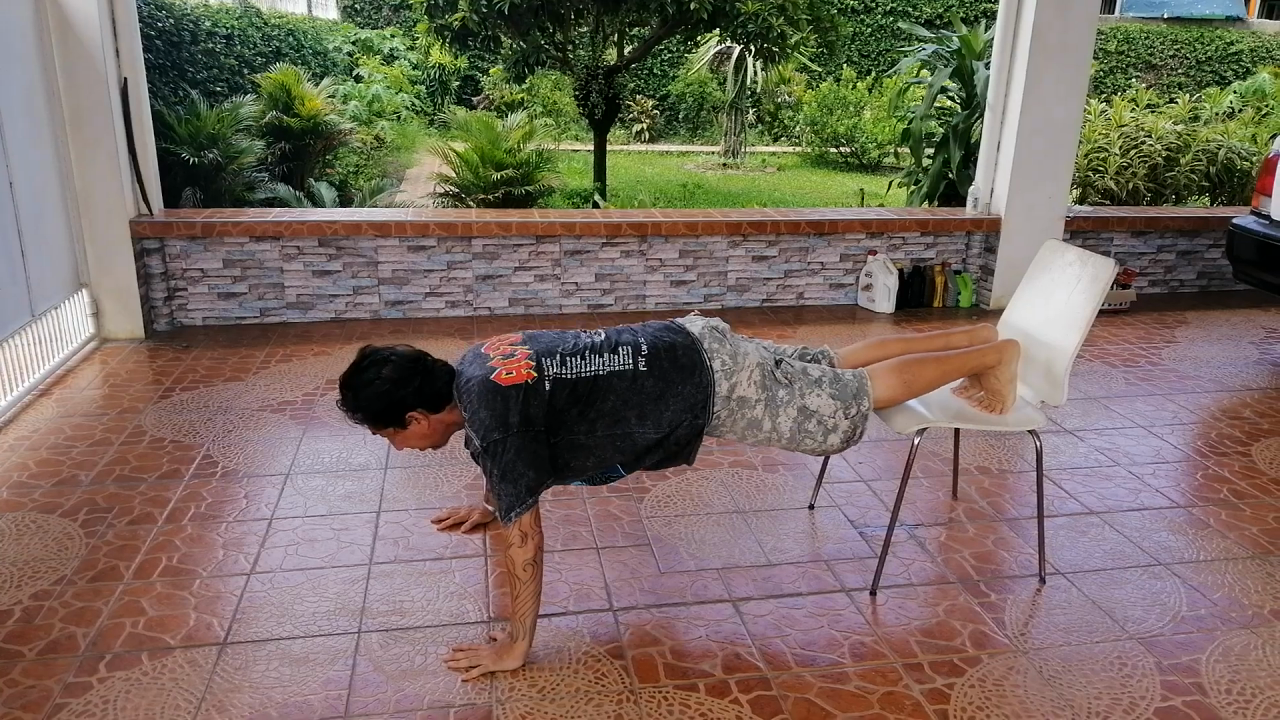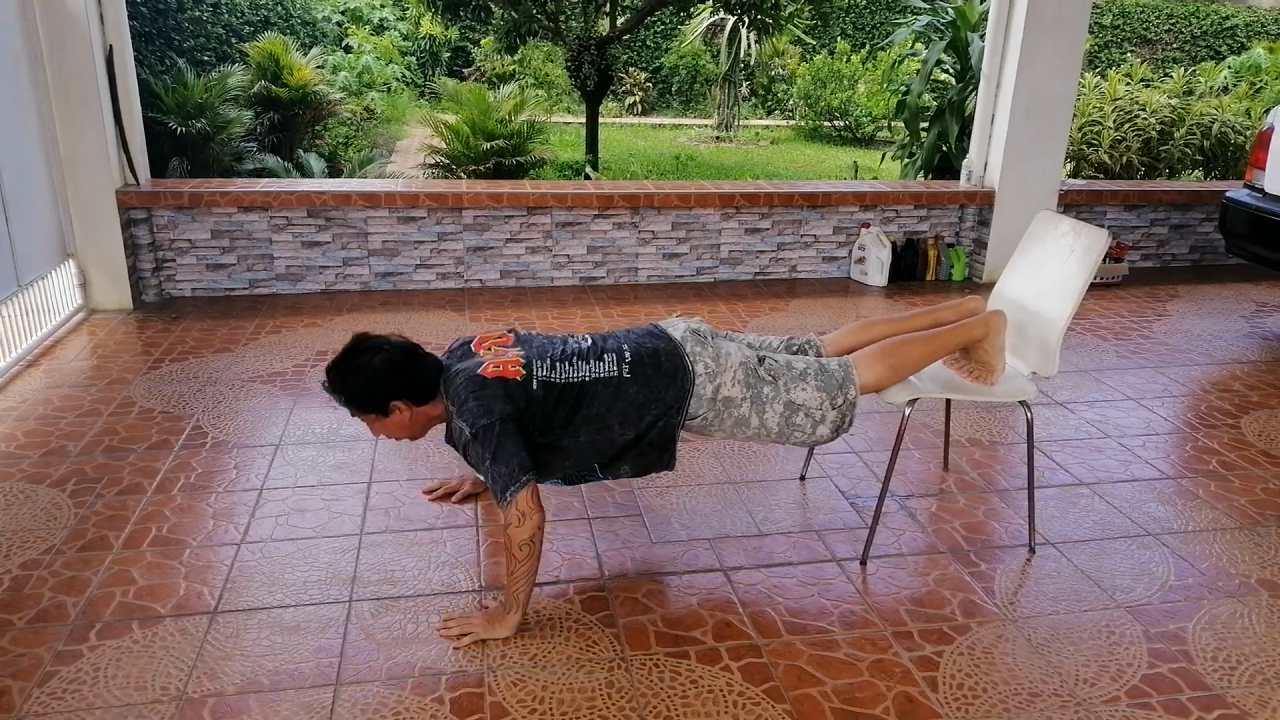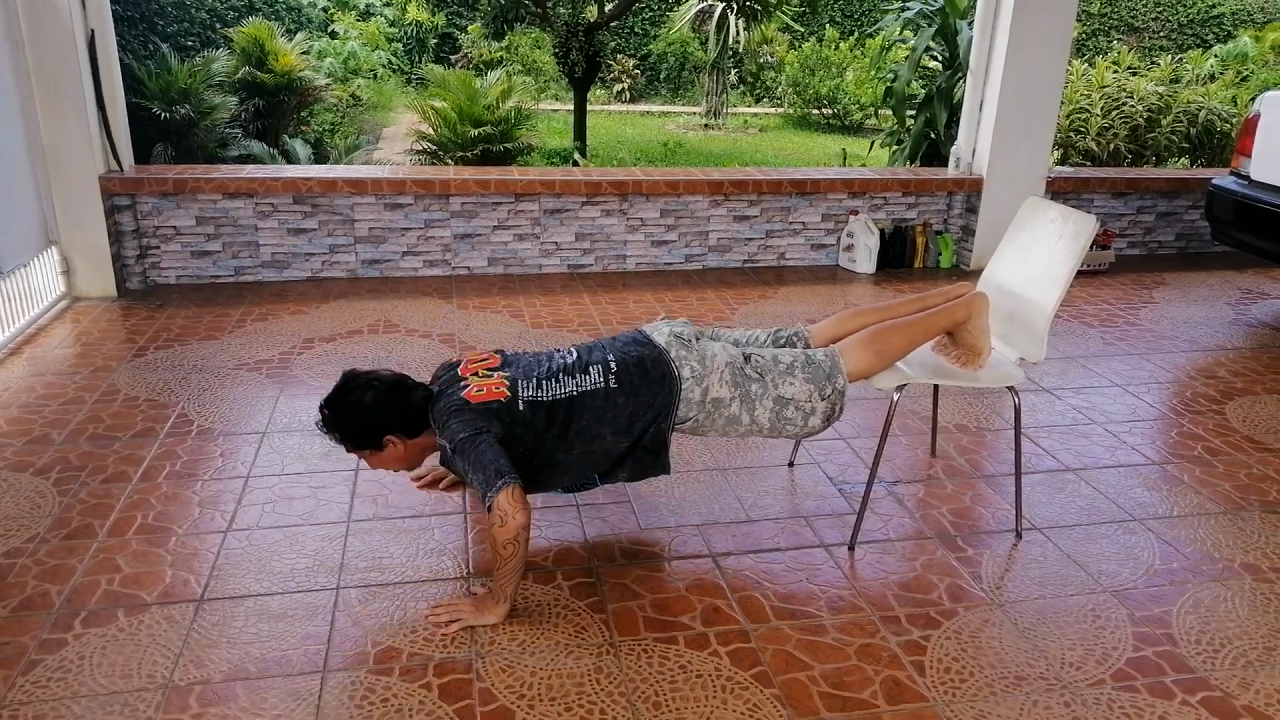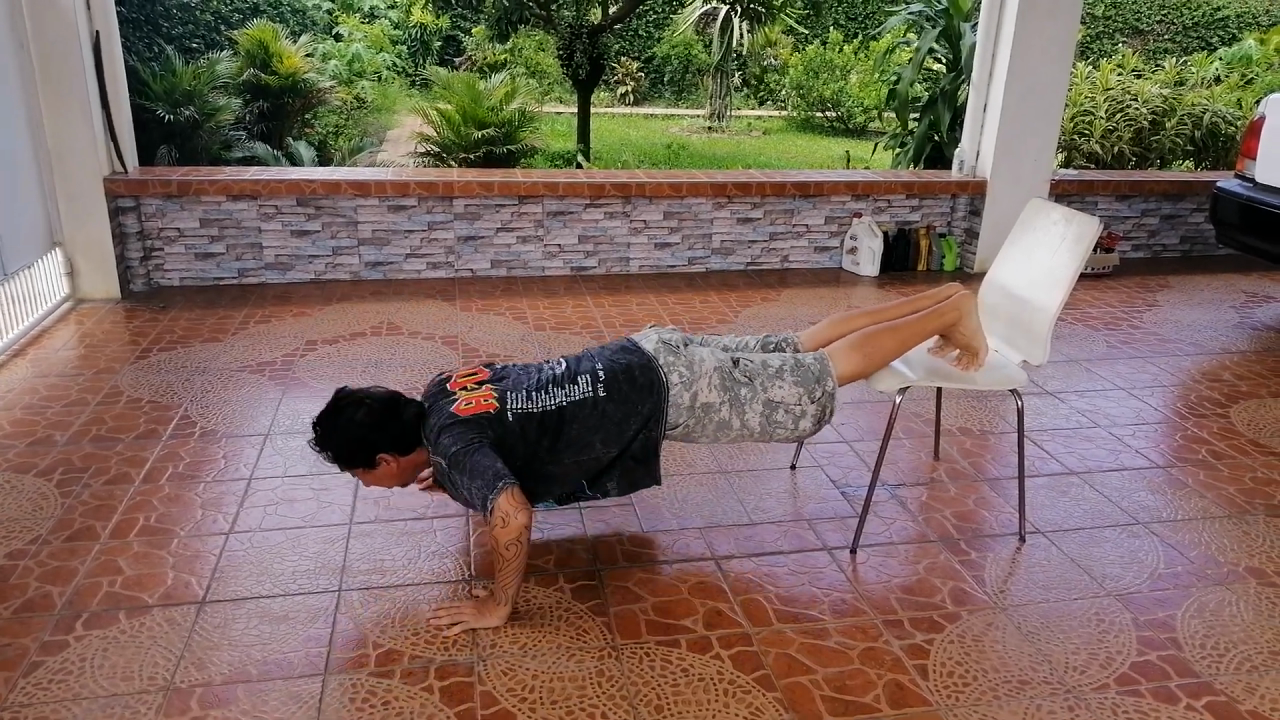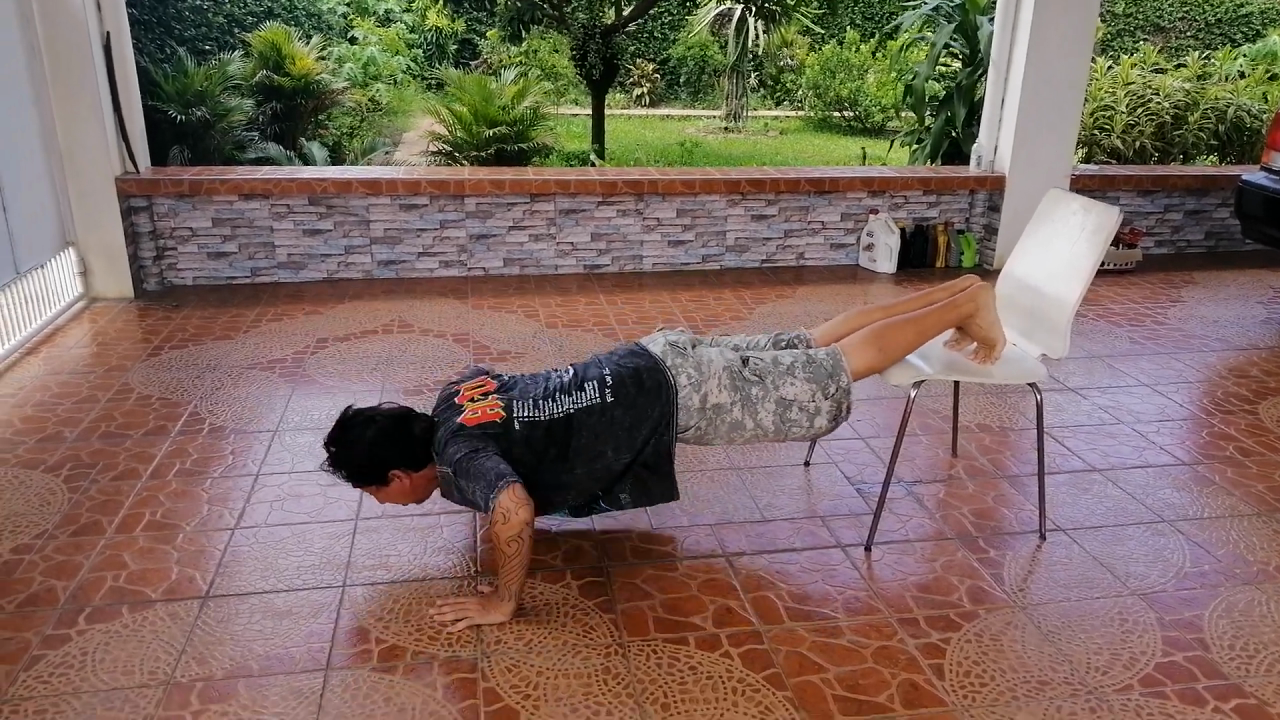
dt=1s
person 1, frame 1
left shoulder: (487, 412)
right shoulder: (471, 367)
left elbow: (526, 535)
left wrist: (515, 644)
right wrist: (489, 499)
left hip: (707, 384)
right hip: (692, 346)
left knee: (857, 397)
right knee: (836, 367)
left ankle: (994, 355)
right ankle: (974, 334)
person 1, frame 2
left shoulder: (472, 401)
right shoulder: (460, 358)
left elbow: (527, 515)
left wrist: (510, 612)
right wrist: (482, 474)
left hip: (693, 383)
right hip: (677, 350)
left knee: (844, 386)
right knee: (824, 350)
left ankle: (981, 328)
right ankle: (961, 309)
person 1, frame 3
left shoulder: (460, 424)
right shoulder: (449, 378)
left elbow: (512, 511)
left wrist: (497, 600)
right wrist: (471, 463)
left hip: (677, 383)
right hip: (661, 349)
left knee: (834, 373)
right knee: (813, 342)
left ankle: (964, 311)
right ankle: (951, 296)
person 1, frame 4
left shoulder: (453, 440)
right shoulder: (441, 393)
left elbow: (513, 516)
left wrist: (498, 603)
right wrist: (467, 473)
left hip: (668, 390)
right hip: (651, 359)
left knee: (825, 375)
right knee: (803, 351)
left ankle: (953, 310)
right ankle: (939, 298)
person 1, frame 5
left shoulder: (459, 458)
right shoulder: (450, 404)
left elbow: (516, 512)
left wrist: (502, 599)
left hip: (676, 394)
right hip: (659, 362)
left knee: (838, 372)
right knee: (816, 347)
left ankle: (970, 303)
right ankle: (952, 291)
